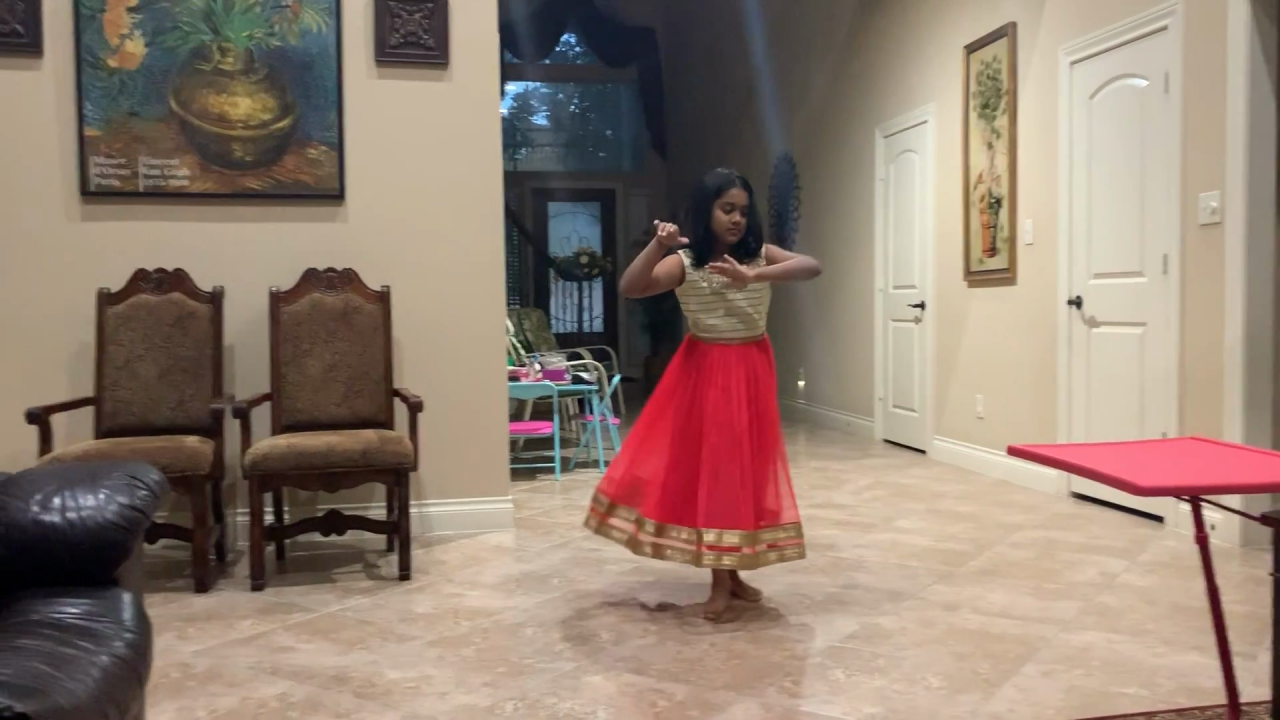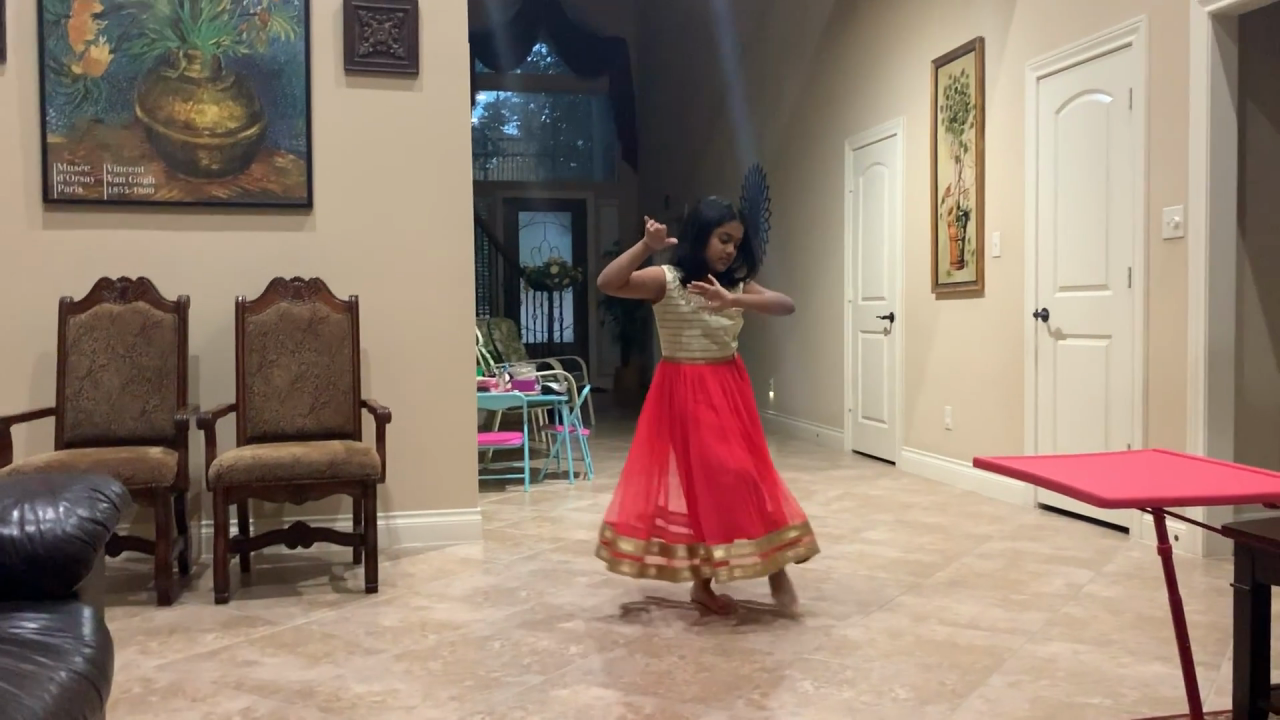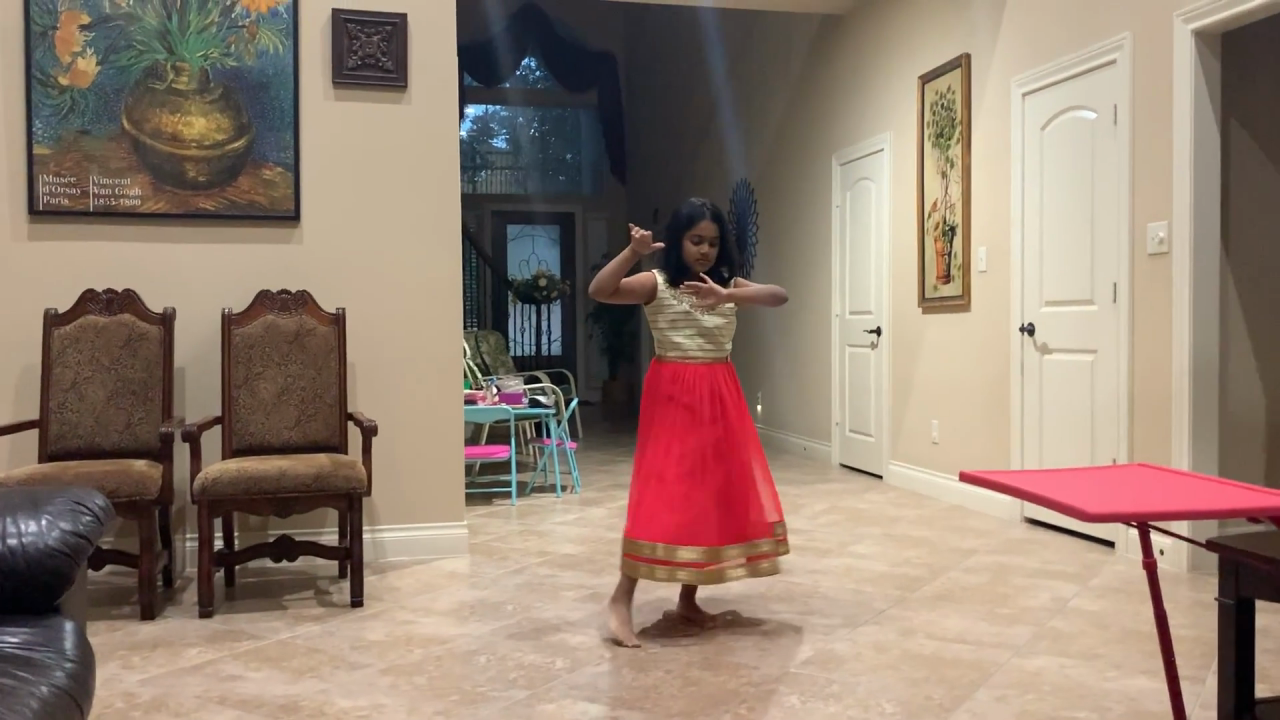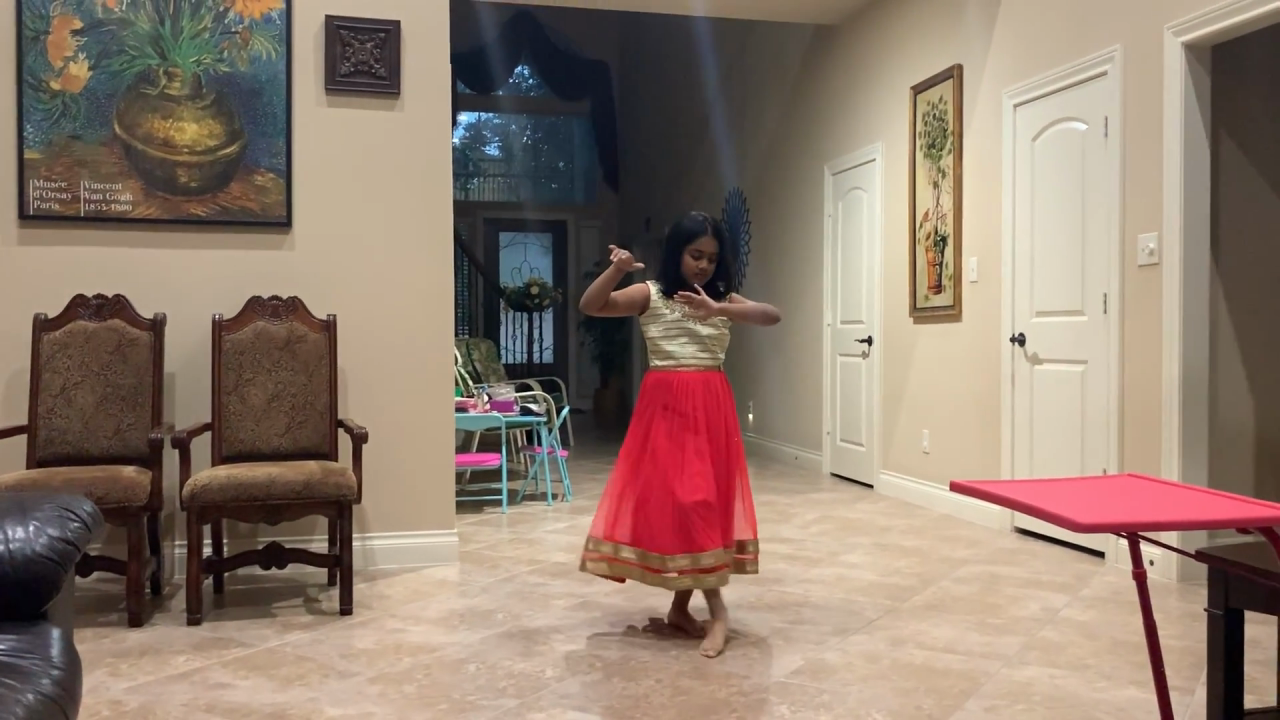
dt=0.4s
person 1, frame 1
left shoulder: (760, 256)
right shoulder: (684, 263)
left elbow: (812, 267)
right elbow: (630, 288)
left wrist: (754, 275)
right wrist: (658, 245)
left hip: (751, 369)
right hip: (703, 368)
left knee: (744, 464)
right knee: (701, 462)
left ankle: (731, 573)
right ankle: (722, 578)
person 1, frame 2
left shoulder: (737, 284)
right shoulder: (665, 280)
left elbow: (787, 305)
right elbow: (607, 283)
left wrist: (731, 300)
right wrist: (646, 245)
left hip: (729, 387)
right hip: (684, 389)
left knee: (740, 477)
right knee: (702, 478)
left ankle: (705, 583)
right ankle: (772, 566)
person 1, frame 3
left shoulder: (728, 284)
right shoulder: (655, 284)
left elbow: (779, 296)
right elbow: (598, 291)
left wrist: (726, 296)
right wrist: (633, 252)
left hip: (719, 393)
right hip: (672, 391)
left knee: (716, 489)
right knee: (667, 489)
left ankle: (688, 599)
right ankle: (622, 597)
person 1, frame 4
left shoulder: (724, 299)
right shoulder: (650, 295)
left elbow: (772, 315)
right elbow: (590, 306)
left wrist: (719, 309)
right wrist: (616, 270)
left hip: (713, 405)
right hip: (666, 402)
left knee: (707, 498)
right knee: (680, 497)
left ankle: (680, 608)
right ankle: (715, 607)
